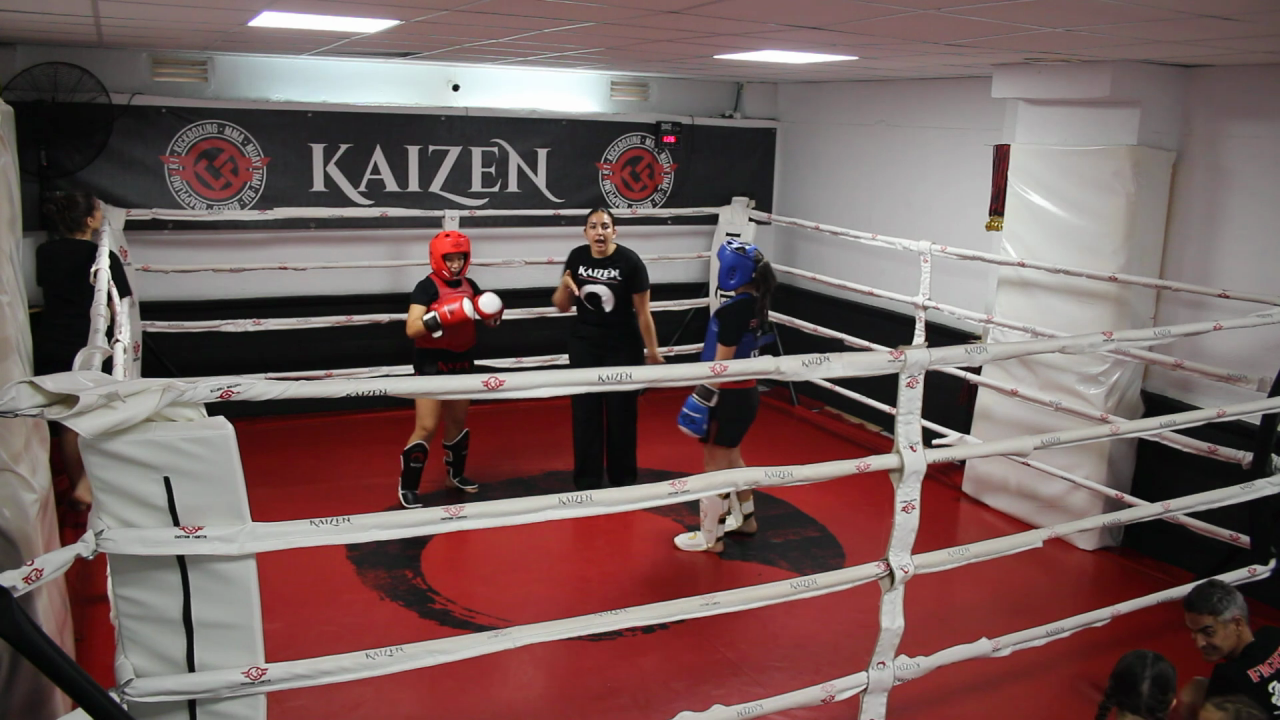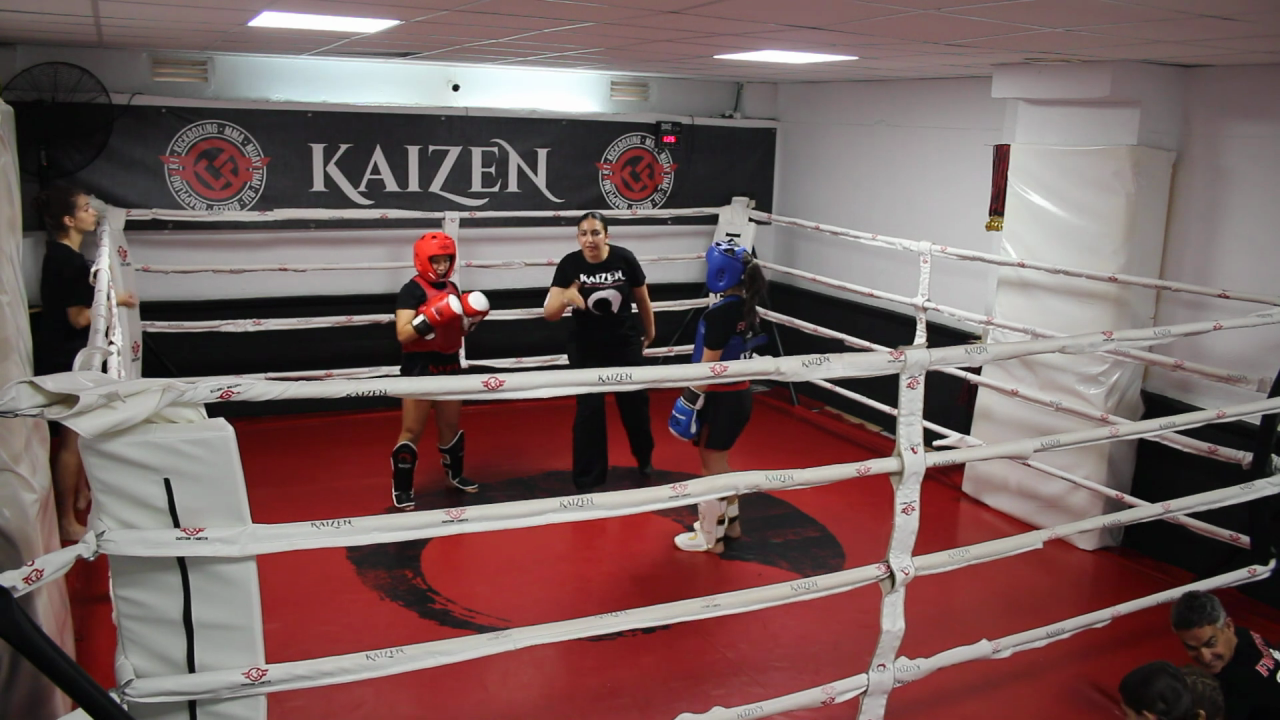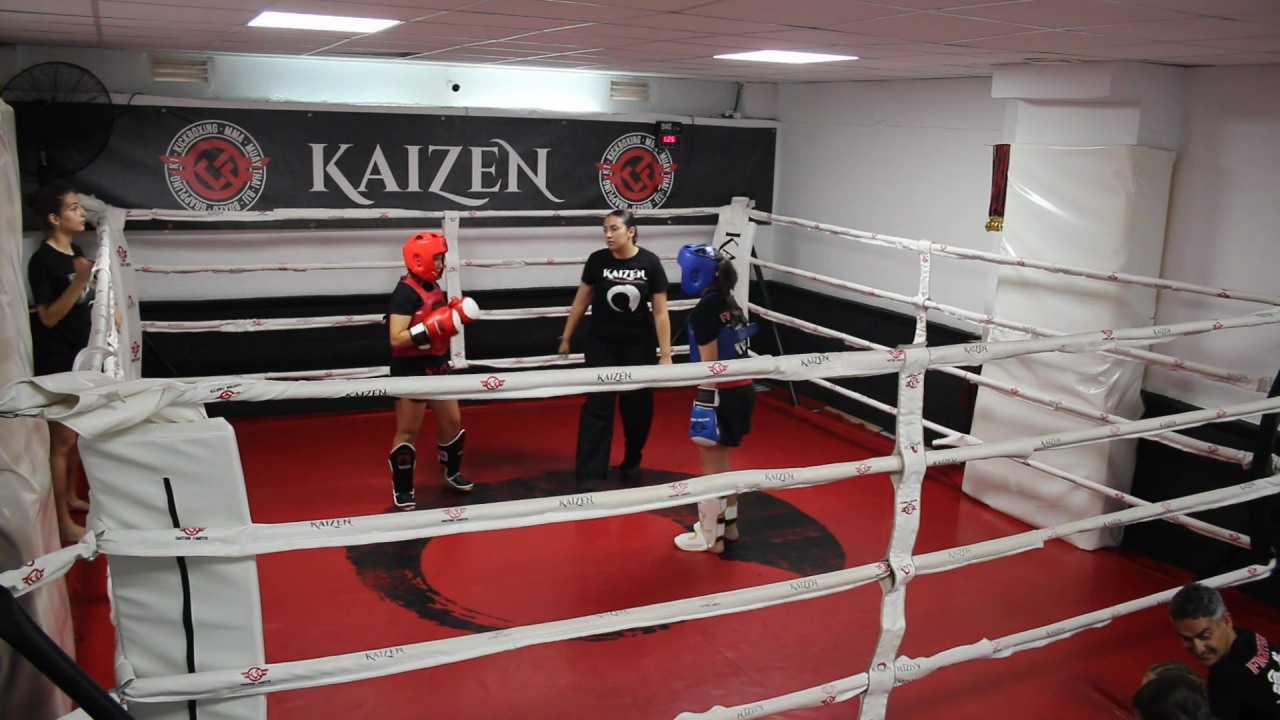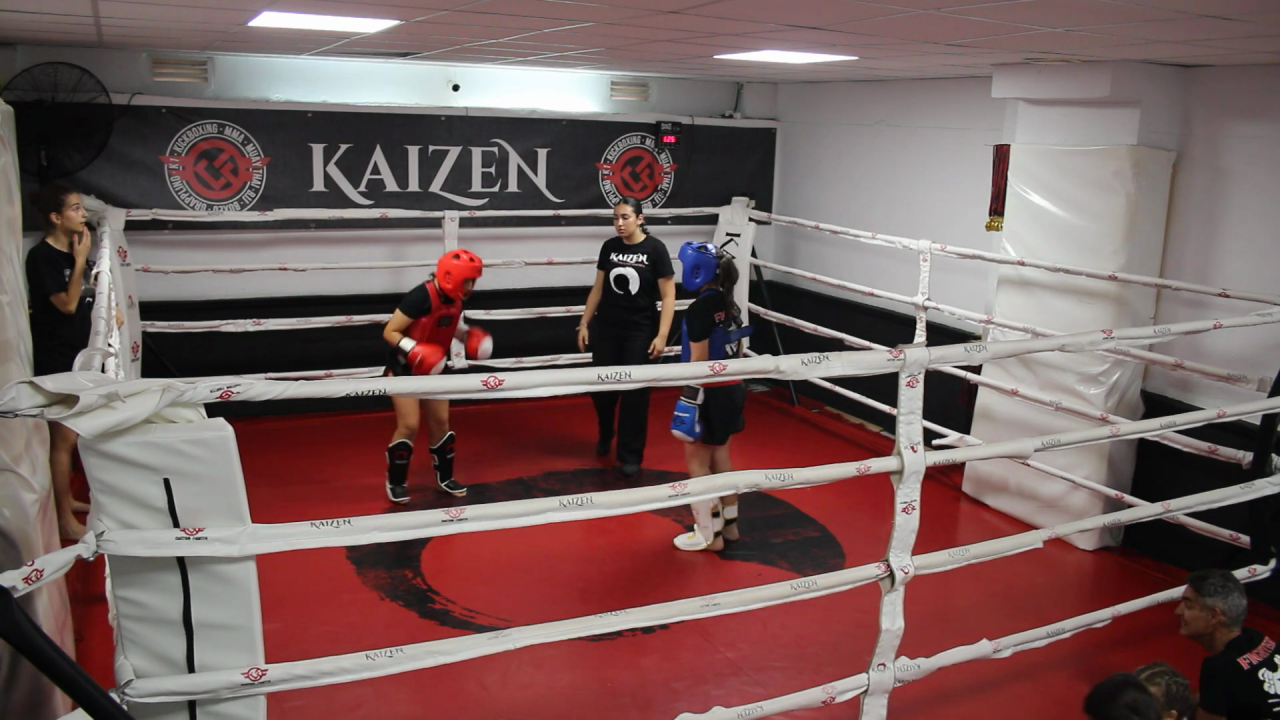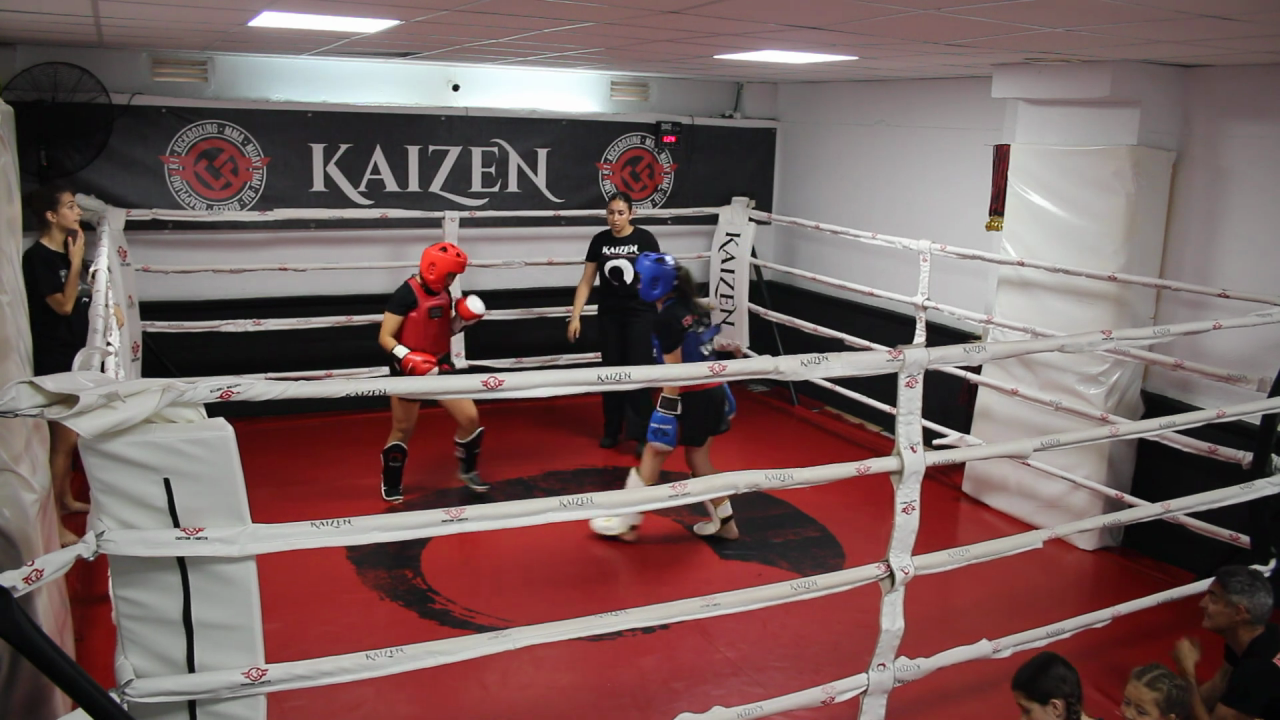
dt=0.4s
person 1, frame 1
left shoulder: (45, 252)
right shoulder: (104, 258)
left hip: (50, 347)
right hip: (85, 347)
left knee: (68, 423)
left ankle: (80, 487)
right ankle: (85, 484)
person 1, frame 2
left shoulder: (59, 254)
right shoulder: (70, 262)
right elbow: (78, 318)
right wrist: (116, 301)
left hip: (57, 355)
right hip: (65, 358)
left knee: (77, 430)
right knee: (73, 438)
left ankle: (81, 494)
right ankle: (66, 521)
person 1, frame 3
left shoulder: (75, 252)
right shoulder: (43, 260)
right elbow: (49, 317)
right wrist: (78, 282)
left hip: (80, 356)
right hip: (58, 361)
left knee: (79, 432)
right knee: (63, 440)
left ankle: (69, 497)
right ankle: (64, 522)
person 1, frame 4
left shoulder: (74, 251)
right shoulder: (41, 256)
right elbow: (67, 304)
right wrist: (81, 261)
left hip: (77, 353)
right hip: (54, 358)
left knee: (72, 434)
right knee: (64, 437)
left ankle: (66, 499)
right ankle: (66, 521)
person 1, frame 5
left shoulder: (71, 249)
right shoulder: (37, 257)
right elbow: (64, 305)
left wrist: (109, 305)
right wrist: (77, 261)
left hip: (76, 354)
right hip: (55, 359)
left knee: (70, 433)
right knee: (64, 438)
left ankle: (66, 499)
person 2, frame 1
left shoulder: (732, 311)
right shoulder: (753, 306)
left elbow: (722, 362)
left wrist: (701, 399)
right wrist: (705, 387)
left hip: (729, 395)
right hip: (743, 391)
left knee: (714, 463)
right knee: (730, 456)
left ankle: (710, 536)
right ankle: (744, 517)
person 2, frame 2
left shoulder: (720, 314)
right shoulder: (746, 308)
left elbow: (708, 366)
left wrist: (688, 403)
left hip: (720, 398)
right hip: (738, 394)
left knee: (711, 465)
right knee: (717, 461)
left ankle: (711, 538)
right ankle: (730, 521)
person 2, frame 3
left shoulder: (704, 311)
right shoulder: (728, 303)
left elbow: (710, 363)
left wrist: (704, 406)
left hip: (723, 394)
right hip: (741, 389)
left knee: (711, 464)
right knee: (721, 459)
left ankle: (710, 537)
right ankle: (728, 523)
person 2, frame 4
left shoulder: (700, 309)
right shoulder: (728, 303)
left elbow: (699, 361)
left wrist: (689, 402)
left hip: (712, 393)
right hip: (732, 388)
left knee: (697, 461)
right knee: (720, 457)
left ankle: (709, 534)
right ankle: (728, 523)
person 2, frame 5
left shoulder: (666, 319)
right shoulder: (693, 307)
left wrist: (665, 412)
right wrist: (723, 389)
left hip: (691, 397)
right hip: (711, 392)
left knee: (653, 453)
right knee: (699, 458)
left ankle: (627, 524)
right ankle: (724, 521)
person 3, frame 1
left shoulder: (629, 260)
right shoulder: (576, 257)
left elbow: (643, 311)
right elbow: (561, 306)
left wrist: (652, 350)
right wrist: (564, 288)
left hip: (623, 346)
right hip: (584, 344)
left knee: (622, 411)
right knee: (585, 411)
left ankle: (624, 478)
right ankle: (587, 480)
person 3, frame 2
left shoulder: (624, 258)
right shoulder: (570, 264)
left elbow: (642, 300)
right elbow: (549, 313)
left wrist: (649, 332)
right wrist: (565, 299)
left hip: (625, 343)
right hip: (586, 347)
left knee: (634, 402)
right knee: (589, 410)
left ankle: (644, 455)
right ankle: (587, 479)
person 3, frame 3
left shoulder: (649, 262)
right shoulder: (597, 260)
left elbow: (660, 312)
right elbow: (581, 301)
left wrist: (666, 353)
right wrist: (566, 338)
left hip: (638, 344)
right hip: (600, 342)
left knee: (639, 405)
right knee: (598, 403)
left ankle: (632, 459)
right ankle: (588, 475)
person 3, frame 4
left shoulder: (655, 249)
right shoulder: (609, 247)
left elbow: (668, 296)
right elbow: (598, 289)
left wrist: (662, 335)
right wrist: (584, 324)
left hip: (641, 330)
right hip: (606, 327)
left knee: (635, 392)
left ankle: (631, 455)
right ankle: (605, 436)
person 3, frame 5
left shoulder: (645, 239)
right shoulder: (599, 241)
right elbow: (586, 282)
right wrist: (575, 316)
left hip: (641, 315)
right hip: (609, 316)
left ankle: (640, 432)
right ankle: (612, 430)
person 4, frame 1
left shoulder: (470, 286)
right shoulder: (426, 287)
left elbow: (486, 320)
right elbow: (412, 329)
left wrist: (493, 311)
right wrist: (444, 315)
left hip: (461, 362)
right hip: (431, 364)
left knee: (457, 422)
right knee: (426, 428)
left ankle: (456, 473)
right ankle: (408, 487)
person 4, frame 2
left shoulder: (452, 288)
right shoulder: (412, 290)
right elbow: (403, 334)
left wrist: (474, 316)
right wrist: (432, 316)
left hip: (449, 365)
right hip: (420, 367)
left knee: (451, 424)
right knee: (412, 430)
left ankle: (455, 474)
right ankle: (402, 487)
person 4, frame 3
left shoulder: (434, 287)
right shoulder: (405, 293)
right elbow: (397, 339)
left wrist: (455, 317)
right wrist: (431, 327)
left hip: (437, 365)
right hip: (411, 370)
left knee: (452, 422)
right knee: (408, 432)
left ankle: (452, 471)
right ankle: (402, 489)
person 4, frame 4
left shoulder: (456, 298)
right shoulder: (420, 297)
right elbow: (390, 332)
left wrist: (469, 336)
right wrist: (416, 353)
left hip: (434, 368)
right hip: (405, 366)
left knee: (440, 423)
right knee: (409, 426)
left ankle: (445, 477)
right ankle: (396, 482)
person 4, frame 5
left shoulder: (444, 293)
right shoulder: (406, 294)
right elbow: (385, 338)
left wrist: (462, 319)
right wrist: (408, 360)
left hip: (440, 366)
right hip: (409, 370)
left knee: (470, 418)
right knee: (403, 430)
left ankle: (468, 470)
right ankle: (391, 484)
